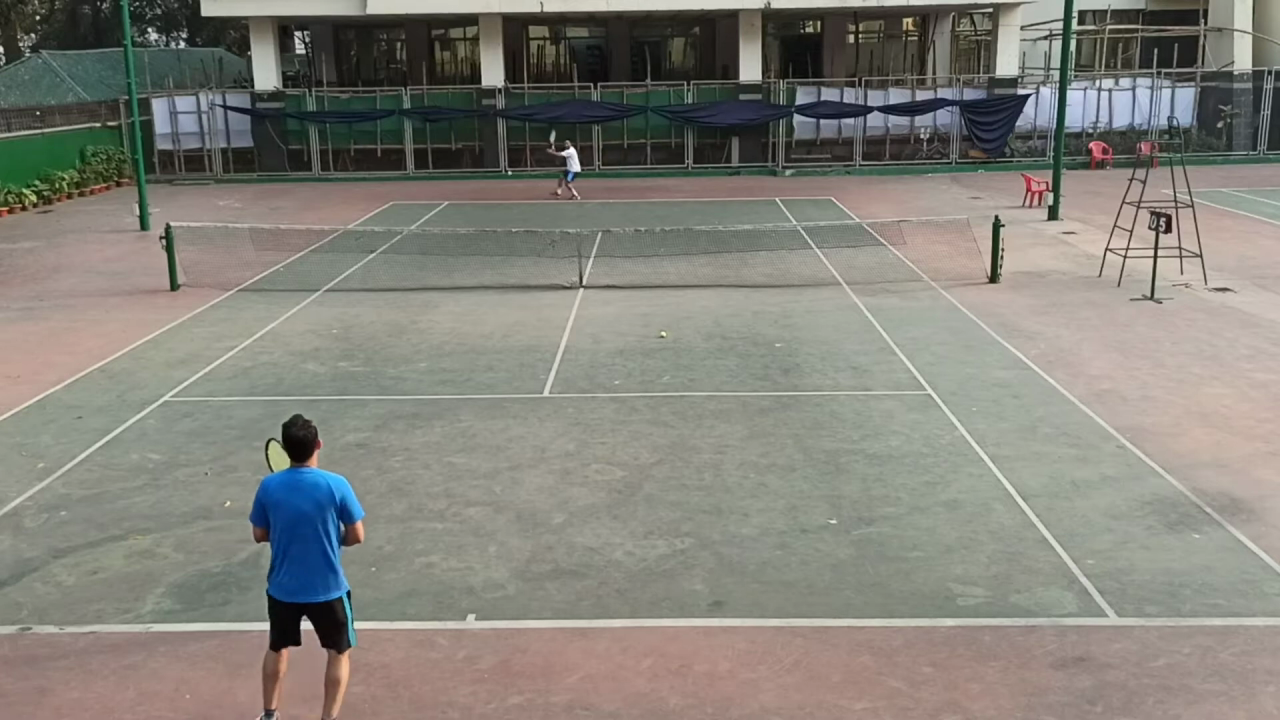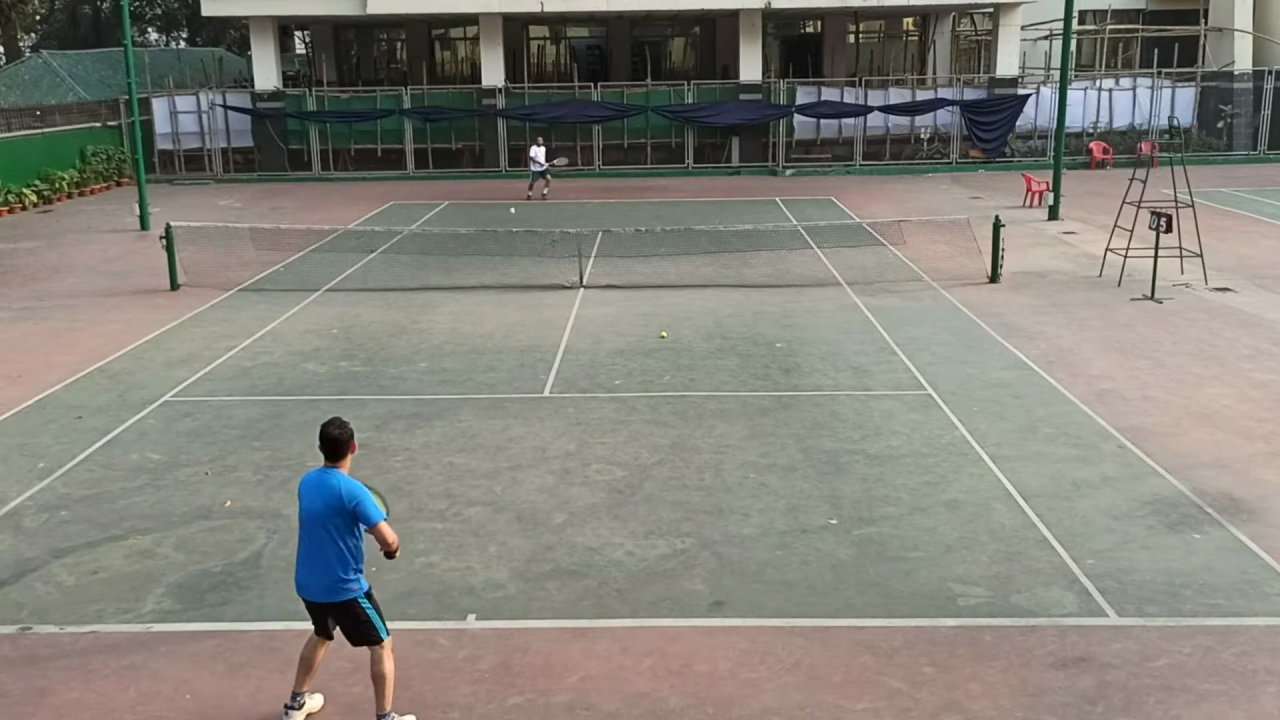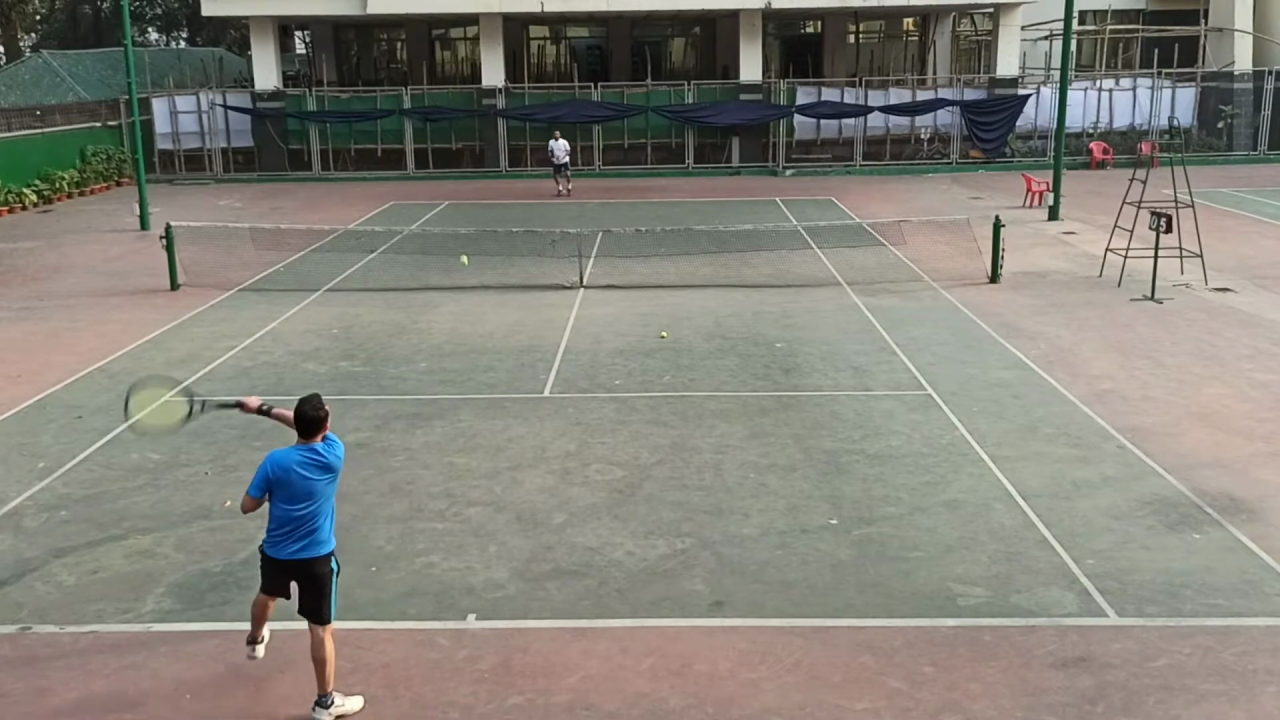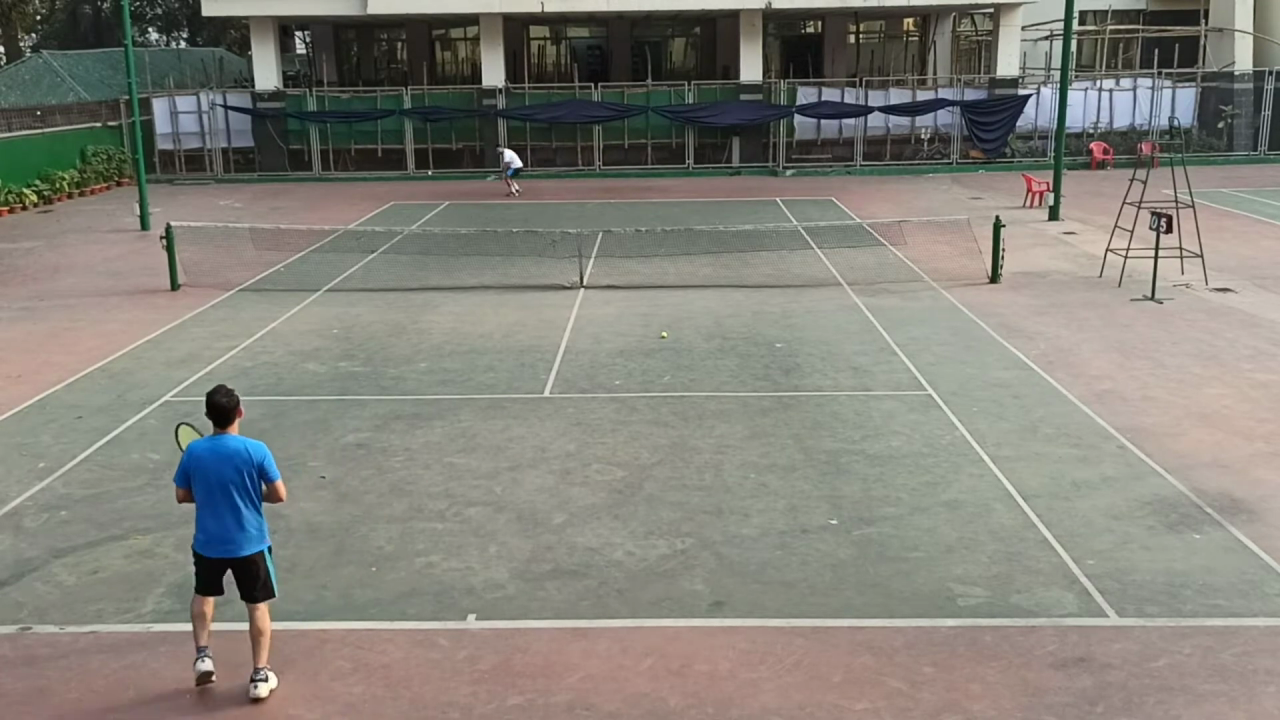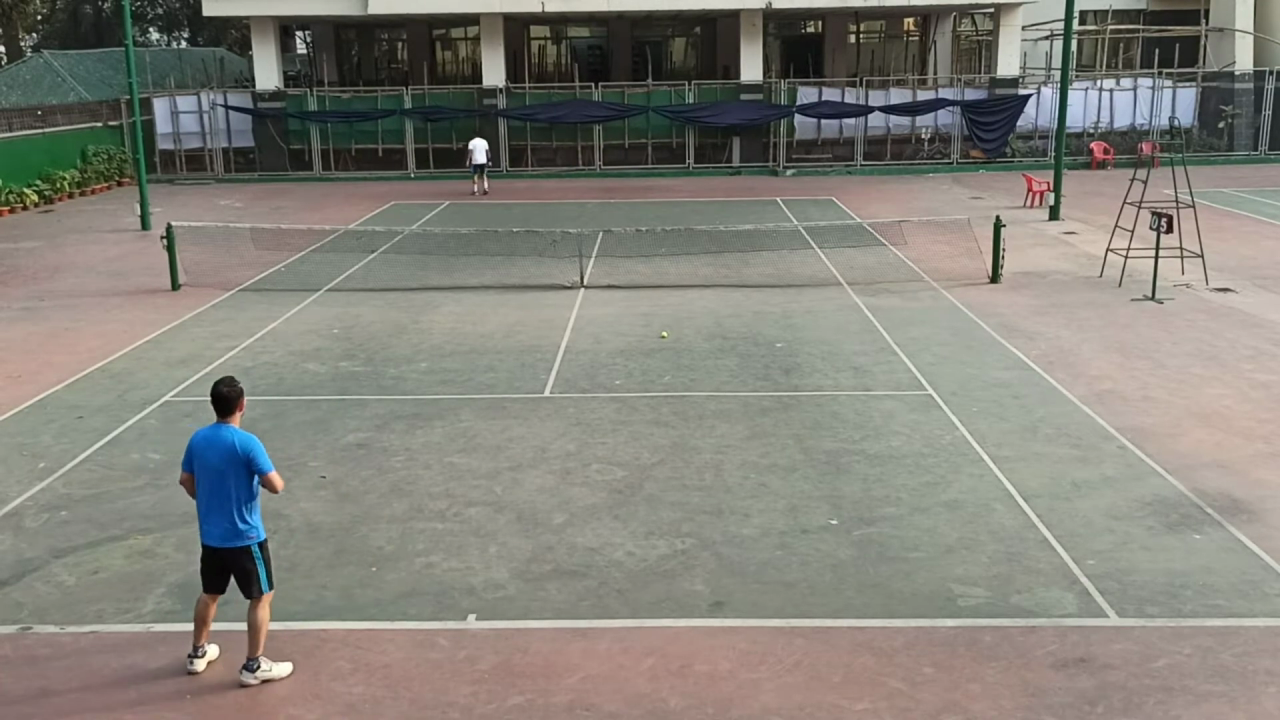
dt=1s
person 1, frame 1
left shoulder: (269, 486)
right shoulder: (336, 485)
left elbow: (259, 535)
right elbow: (356, 536)
left hip: (282, 589)
right hip: (328, 589)
left knee: (277, 649)
right knee: (339, 653)
person 1, frame 2
left shoulder: (308, 481)
right shoulder: (354, 490)
right elbow: (387, 539)
right wrist: (393, 547)
left hip: (308, 585)
right hip: (344, 588)
left knee: (322, 635)
right knee: (381, 646)
person 1, frame 3
left shoulder: (274, 462)
right shoulder: (334, 453)
left elbow: (247, 506)
right elbow: (313, 429)
right wrist: (264, 409)
left hip: (276, 553)
right hip: (317, 557)
left knee: (266, 597)
right knee: (321, 629)
left ankle: (255, 641)
person 1, frame 4
left shoulder: (194, 452)
right shoulder: (256, 450)
left elbow: (182, 495)
right elbow: (279, 495)
left hip: (208, 546)
right hip: (250, 544)
left knee: (203, 595)
right knee: (258, 606)
left ankle: (202, 656)
right ankle: (260, 676)
person 1, frame 5
left shoulder: (197, 438)
right shoulder: (246, 443)
left elbow: (186, 480)
right elbow: (275, 486)
right wrist: (265, 473)
left hip: (211, 536)
right hip: (243, 537)
left knee: (210, 593)
right knee: (261, 597)
left ankle: (198, 653)
right ankle: (253, 666)
